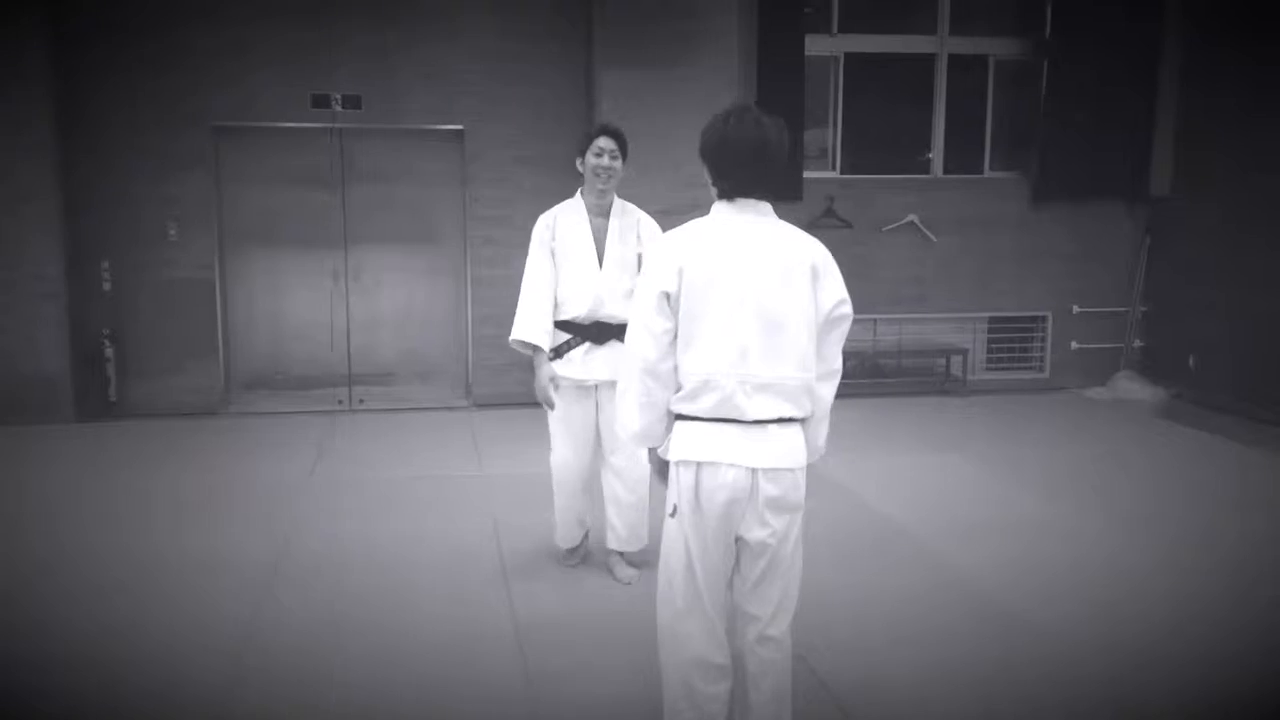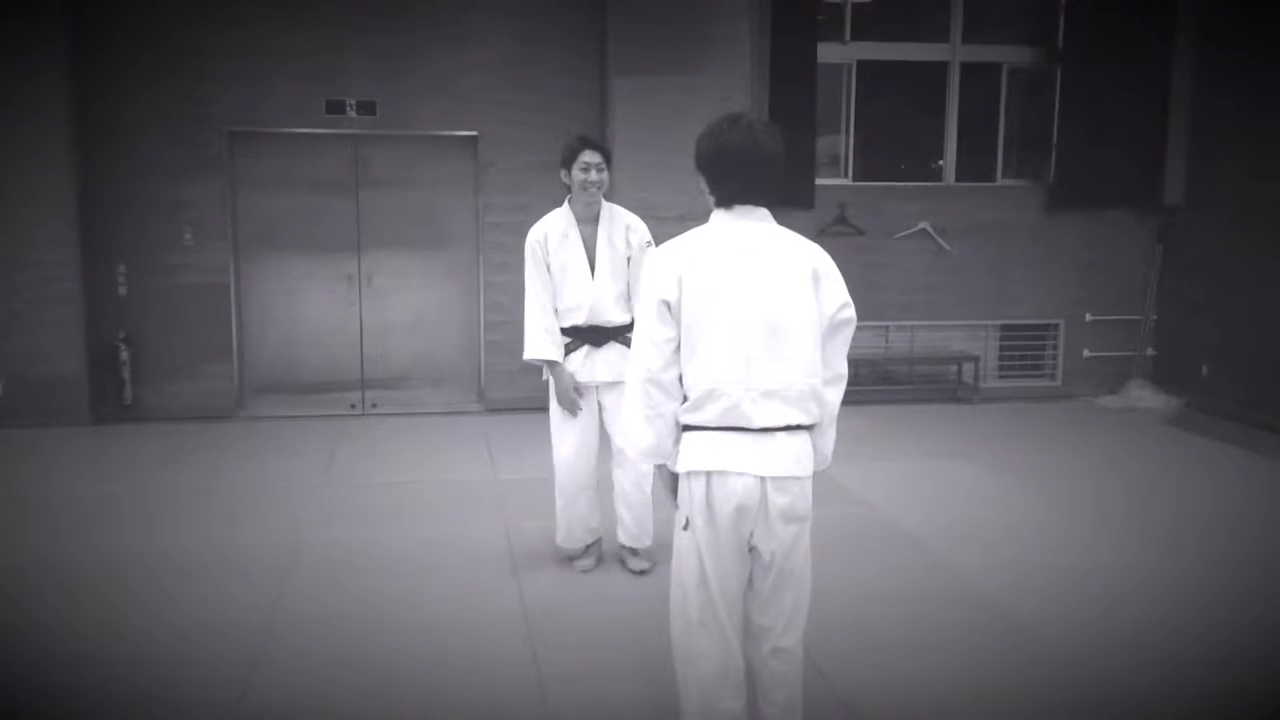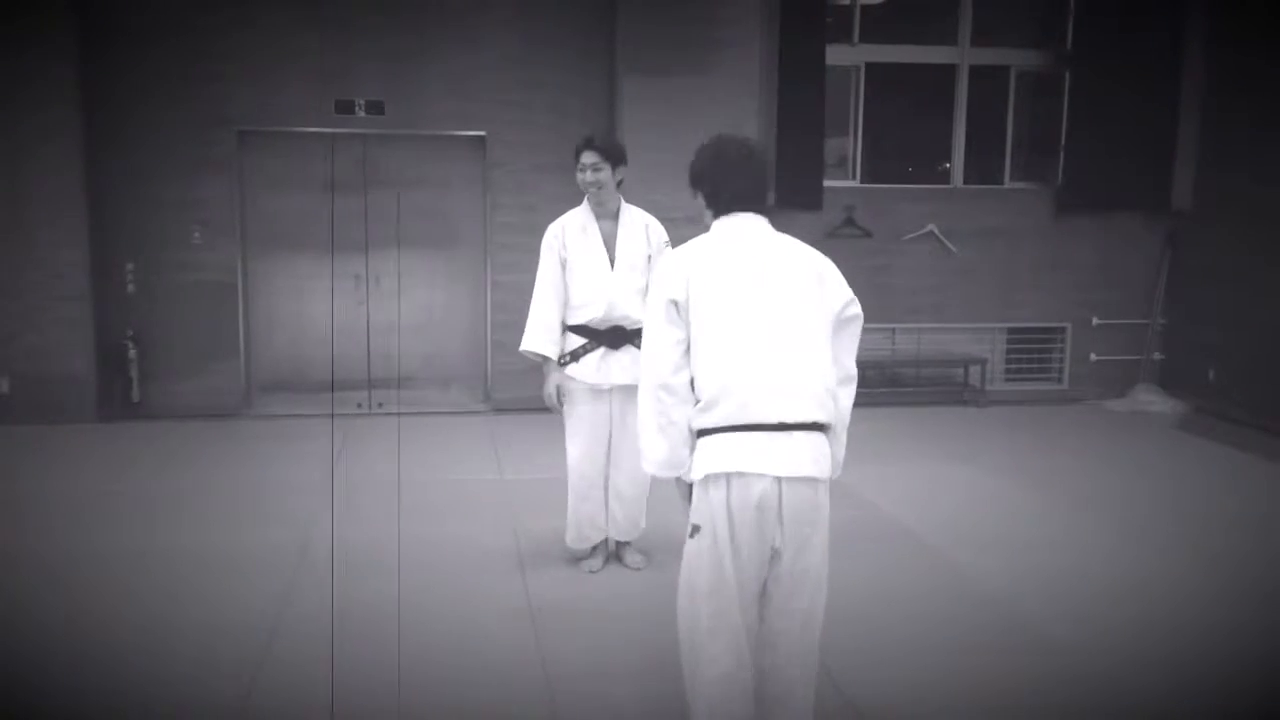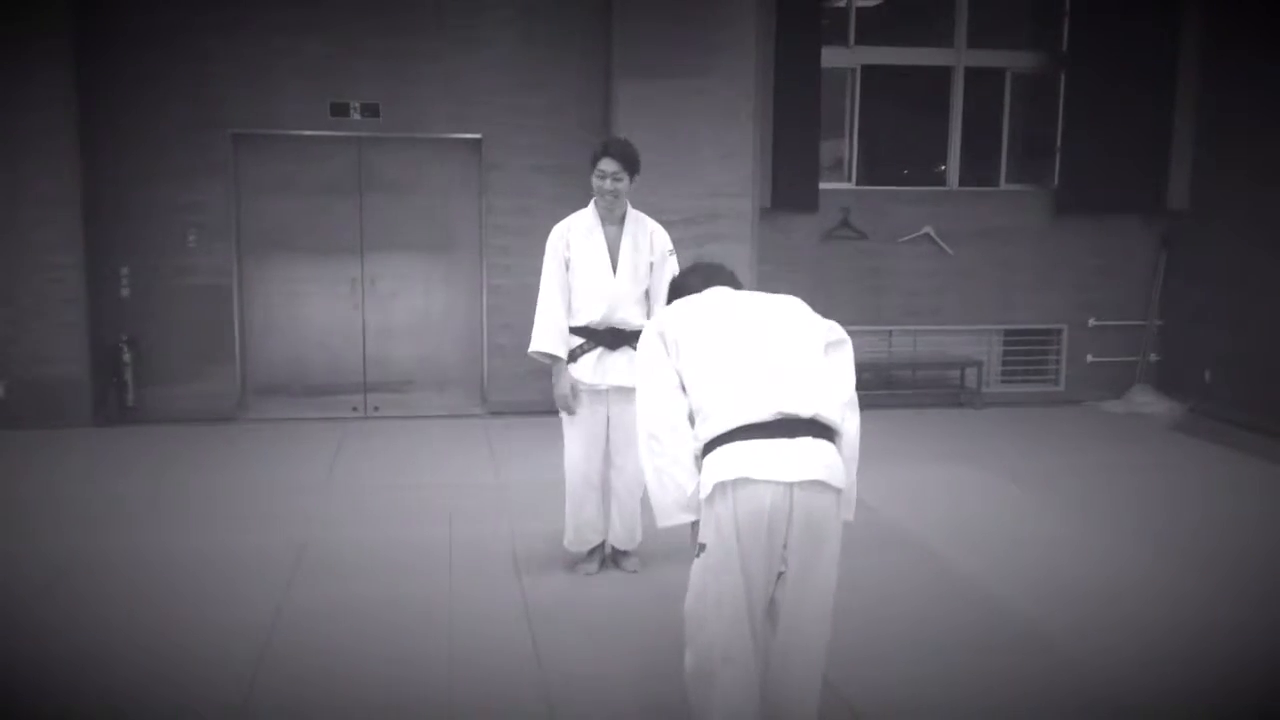
dt=0.5s
person 1, frame 1
left shoulder: (678, 248)
right shoulder: (810, 254)
left elbow: (650, 358)
right elbow: (825, 365)
left wrist: (658, 438)
right wrist: (806, 447)
left hip: (703, 451)
right hip: (780, 454)
left knee: (693, 616)
right knee: (769, 615)
person 1, frame 2
left shoulder: (676, 258)
right shoulder: (812, 260)
left elbow: (654, 370)
right elbow: (832, 370)
left wrist: (668, 456)
left hip: (713, 461)
right hip: (788, 461)
left knee: (708, 626)
right knee: (780, 623)
person 1, frame 3
left shoulder: (682, 266)
right shoulder: (816, 264)
left elbow: (666, 380)
right elbow: (842, 375)
left wrist: (681, 467)
left hip: (730, 459)
right hip: (807, 459)
left knee: (716, 627)
right knee: (795, 623)
person 1, frame 4
left shoulder: (668, 321)
right shoulder: (797, 310)
left elbow: (663, 428)
right elbow: (845, 409)
left wrist: (689, 513)
right wrist: (841, 503)
left hip: (740, 472)
right hip: (819, 469)
left knee: (721, 637)
right knee: (801, 636)
person 2, frame 1
left shoulder: (641, 225)
right shoulder: (551, 223)
right elbow: (538, 292)
right wrist: (539, 361)
left hip: (623, 354)
right hip: (569, 353)
left knee: (627, 459)
right knee: (570, 461)
left ankle: (619, 549)
right ankle: (575, 539)
person 2, frame 2
left shoulder: (631, 228)
right shoulder: (543, 234)
right elbow: (540, 307)
right wrist: (558, 371)
left hip: (622, 356)
right hip: (571, 358)
left knee: (634, 455)
right knee: (572, 462)
left ankle: (632, 544)
right ankle: (587, 541)
person 2, frame 3
left shoulder: (649, 229)
right shoulder: (562, 231)
right elbow: (548, 299)
right wrist: (549, 368)
left hip: (636, 358)
right hip: (582, 359)
left knee: (632, 460)
right knee: (586, 460)
left ankle: (624, 539)
right ankle: (593, 541)
person 2, frame 4
left shoulder: (654, 235)
right shoulder: (565, 233)
left elbow: (666, 305)
right elbow: (553, 302)
right wrist: (559, 368)
left hip: (633, 361)
right hip: (583, 360)
left knee: (631, 464)
right knee: (582, 464)
left ankle: (622, 544)
right ankle: (590, 545)
